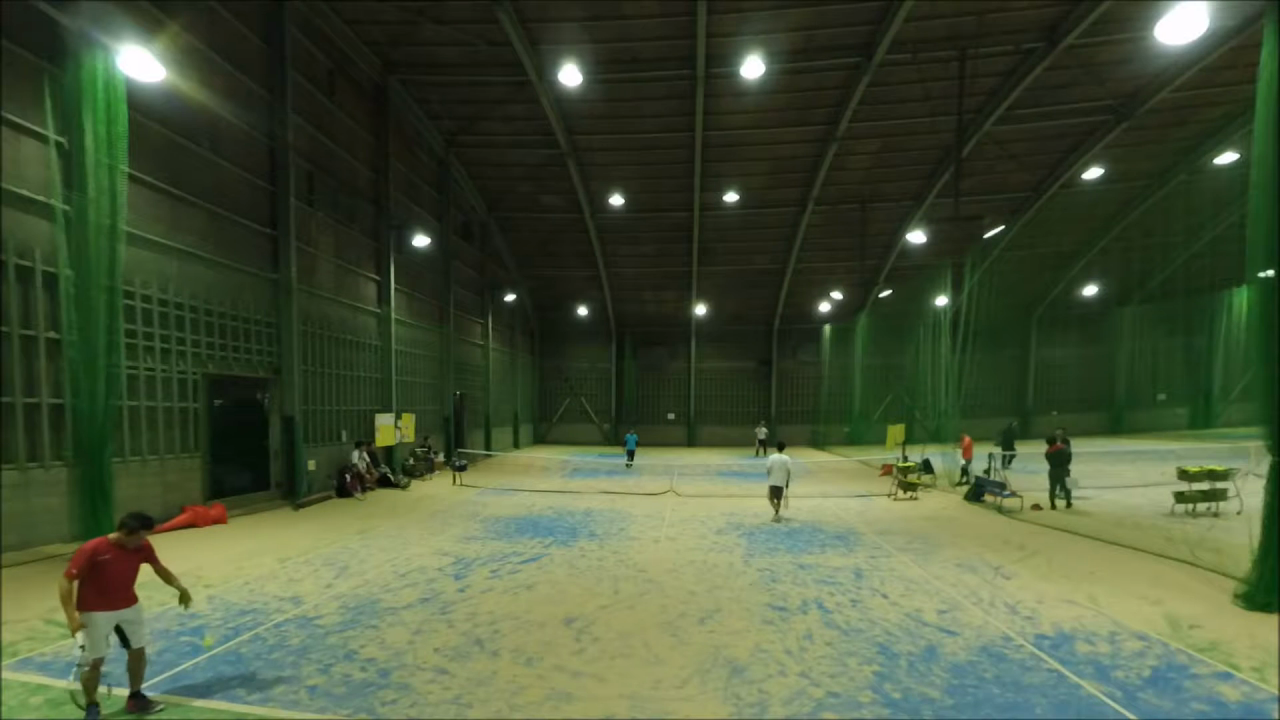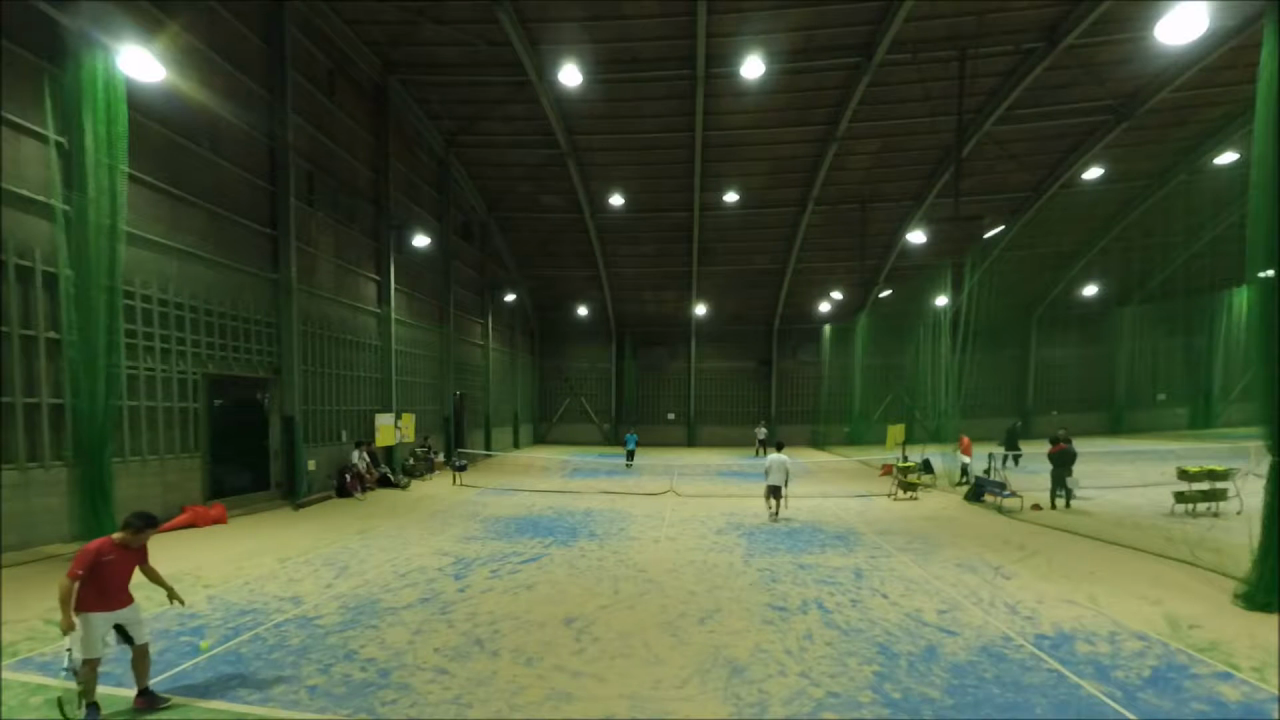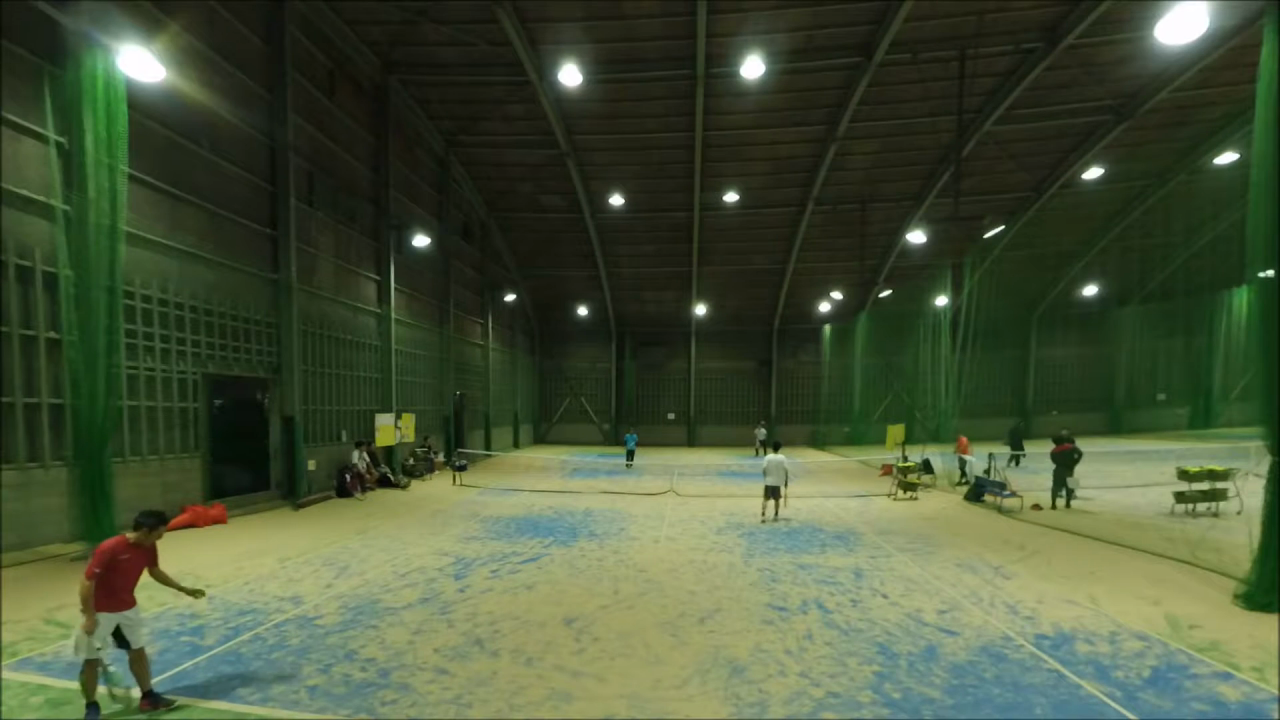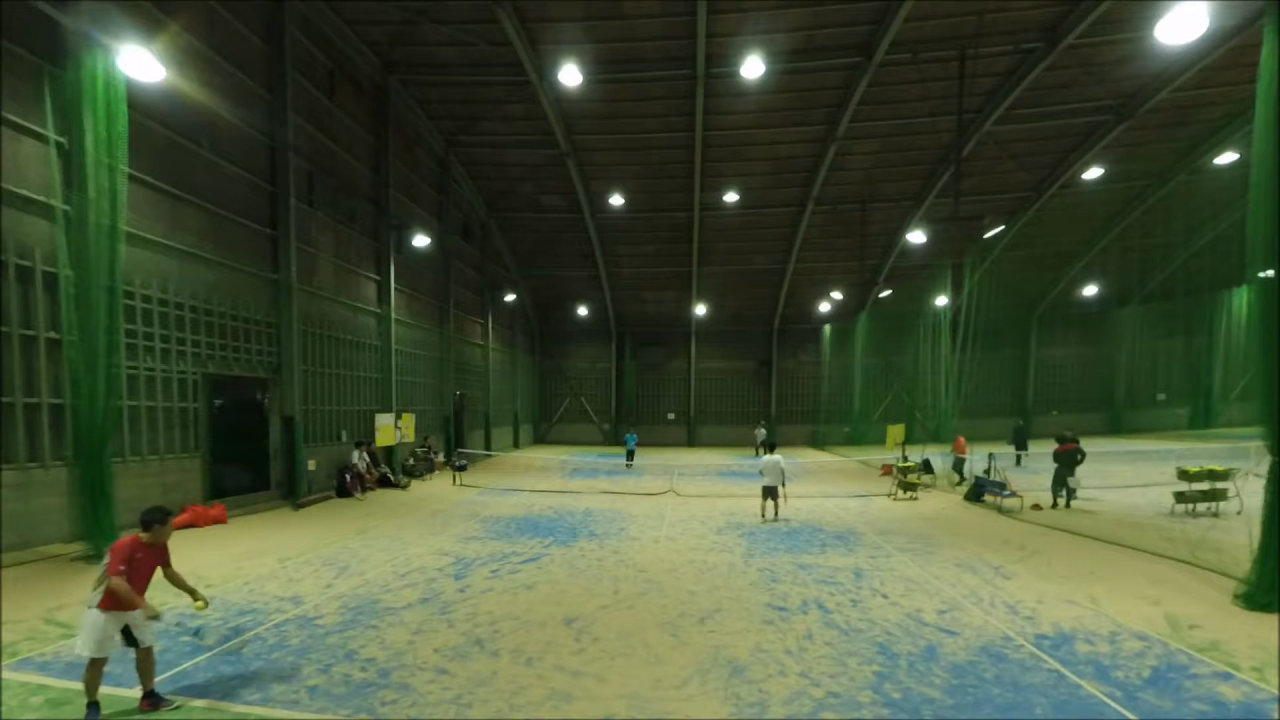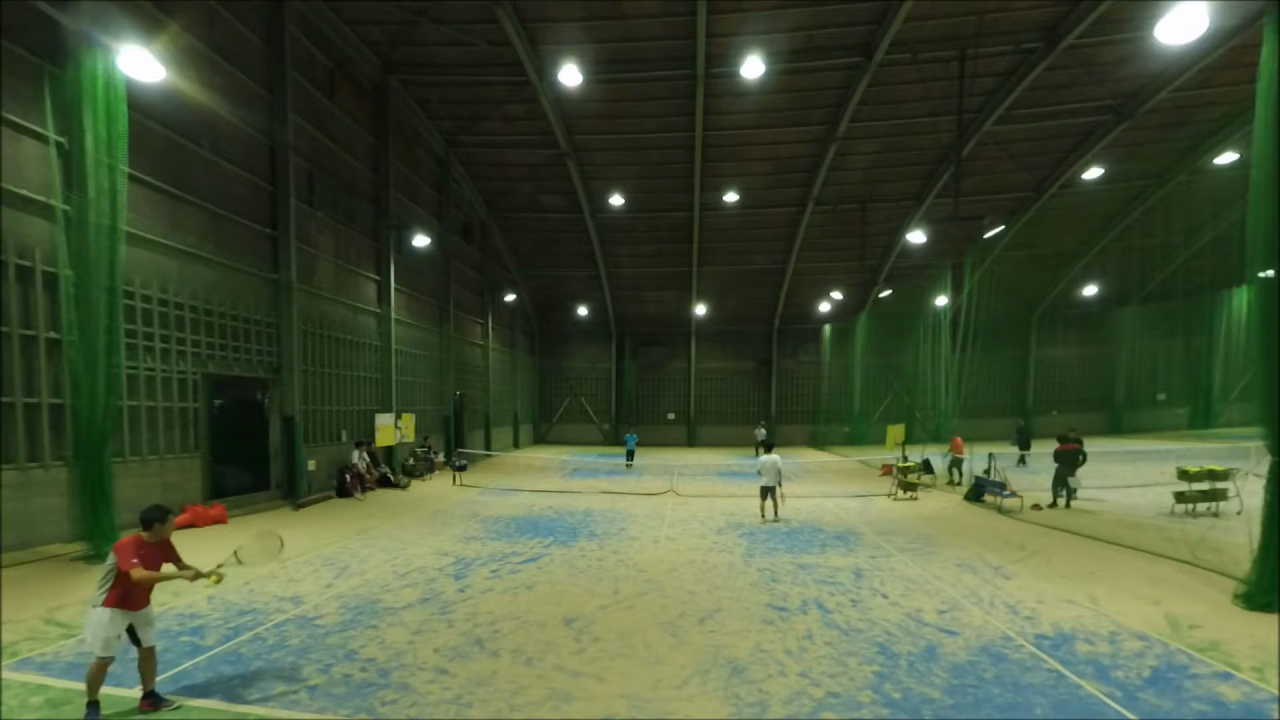
dt=0.2s
person 1, frame 1
left shoulder: (142, 546)
right shoulder: (92, 550)
left elbow: (159, 568)
right elbow: (66, 581)
left wrist: (180, 587)
right wrist: (71, 616)
left hip: (129, 607)
right hip: (95, 612)
left knee: (138, 651)
right knee: (95, 661)
left ankle: (135, 697)
person 1, frame 2
left shoulder: (139, 547)
right shoulder: (95, 550)
left elbow: (146, 568)
right elbow: (68, 582)
left wrist: (169, 589)
right wrist: (66, 617)
left hip: (125, 606)
right hip: (93, 612)
left knee: (141, 648)
right knee: (91, 661)
left ankle: (144, 695)
person 1, frame 3
left shoulder: (148, 548)
right shoulder: (109, 549)
left elbow: (155, 571)
right elbow: (87, 583)
left wrist: (184, 589)
right wrist: (89, 617)
left hip: (127, 609)
right hip: (100, 613)
left knee: (138, 652)
right knee: (91, 661)
left ankle: (148, 697)
person 1, frame 4
left shoulder: (160, 547)
right shoulder: (124, 547)
left elbow: (169, 573)
right elbow: (117, 583)
left wrist: (193, 593)
right wrist: (145, 606)
left hip: (135, 608)
right hip: (107, 609)
left knee: (146, 651)
right knee: (97, 660)
left ankle: (149, 696)
person 1, frame 5
left shoulder: (164, 545)
right shoulder: (128, 546)
left elbow: (182, 566)
right elbow: (138, 576)
left wrist: (203, 574)
right wrist: (180, 575)
left hip: (140, 607)
right hip: (110, 608)
left knee: (148, 650)
right knee: (104, 659)
left ankle: (149, 697)
